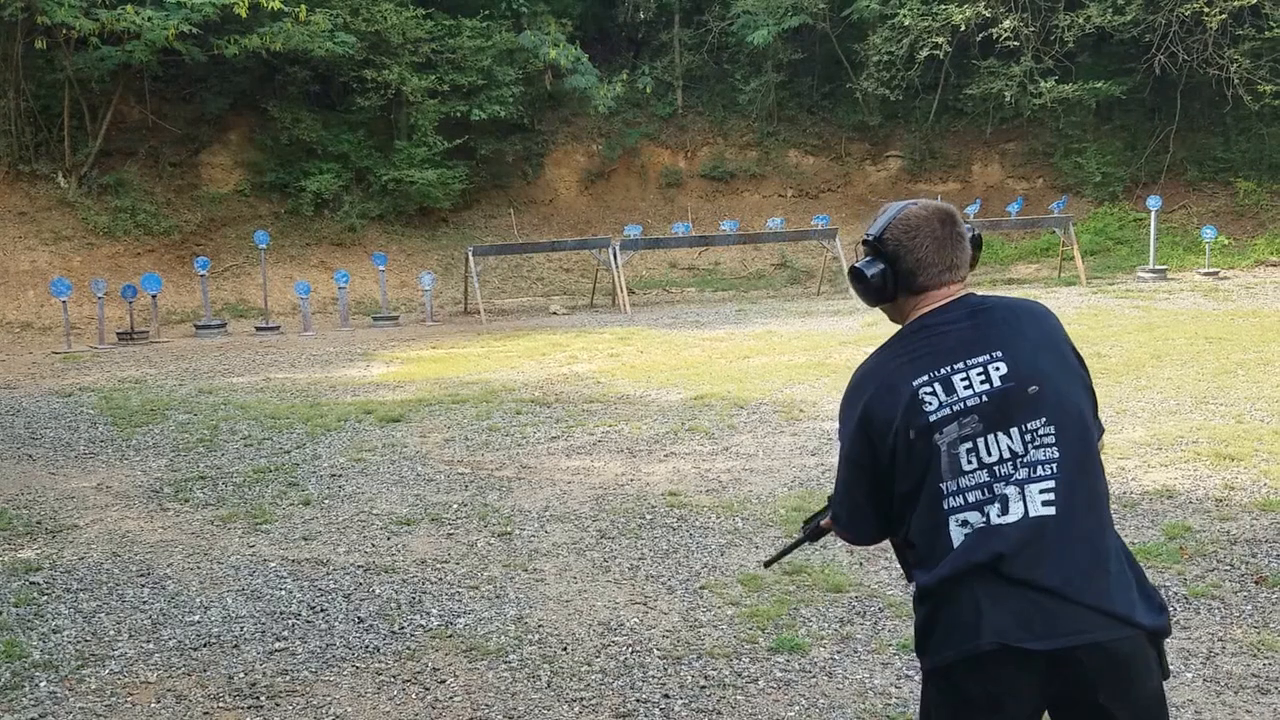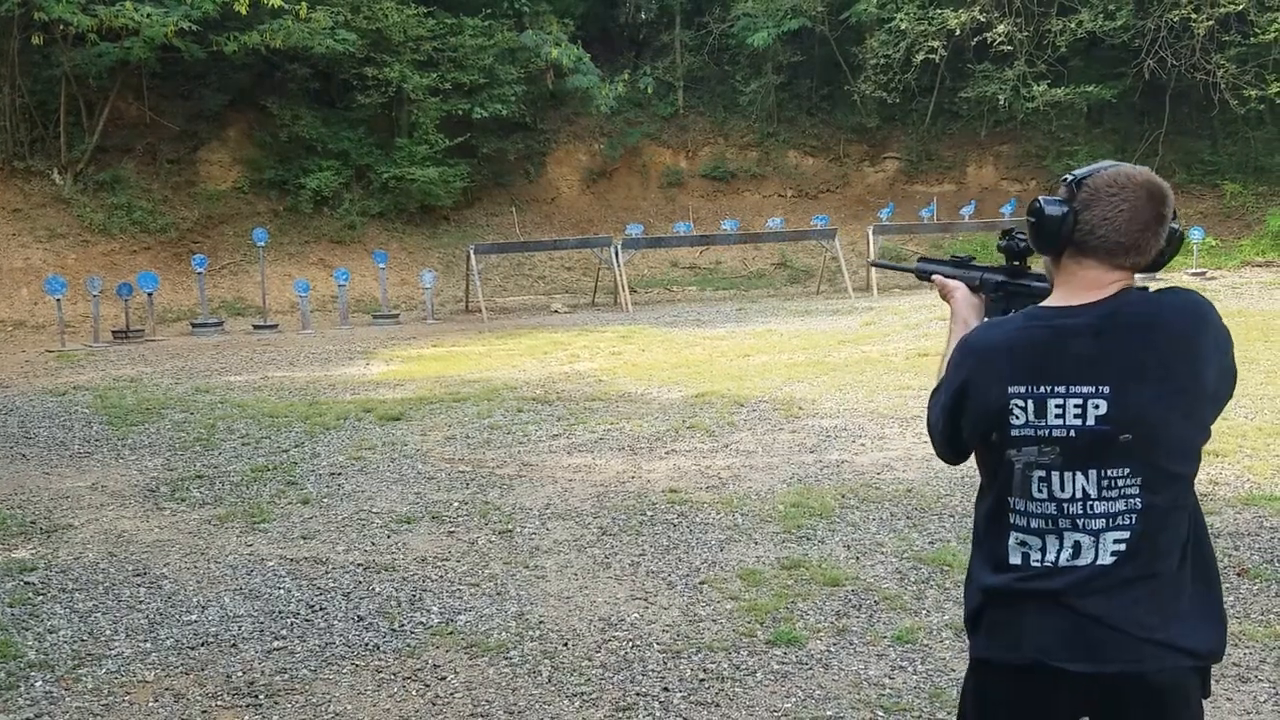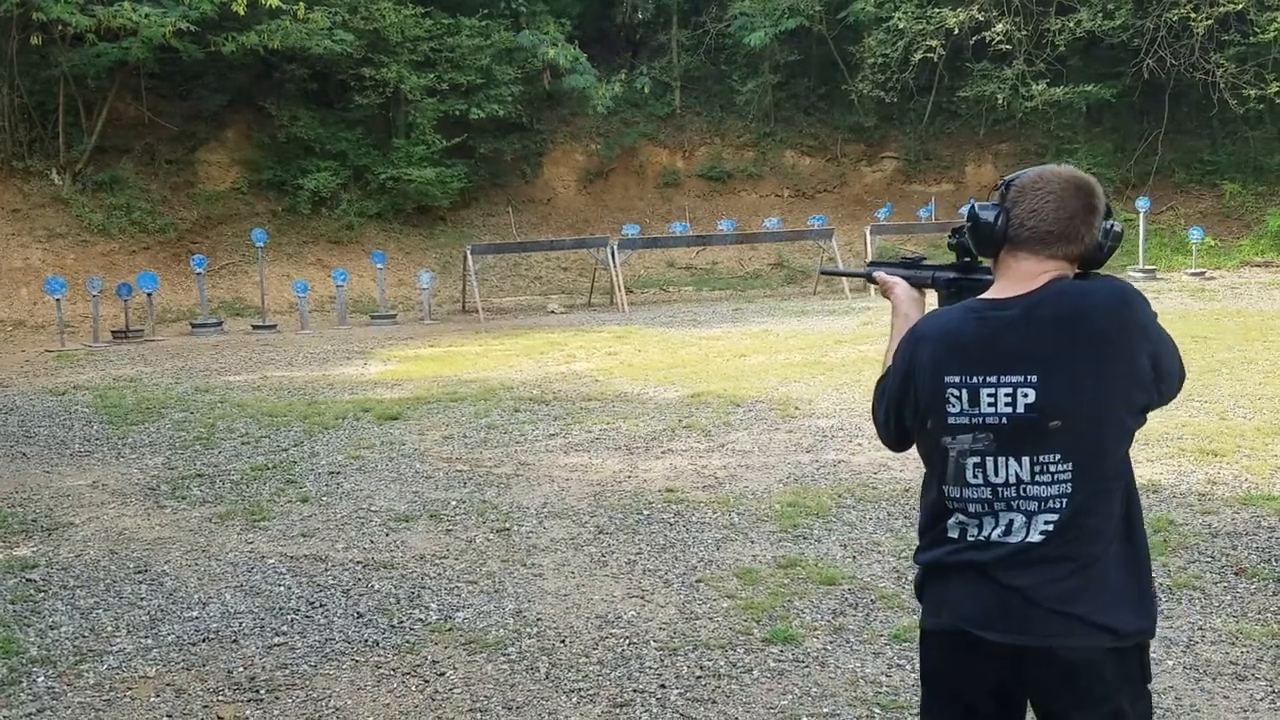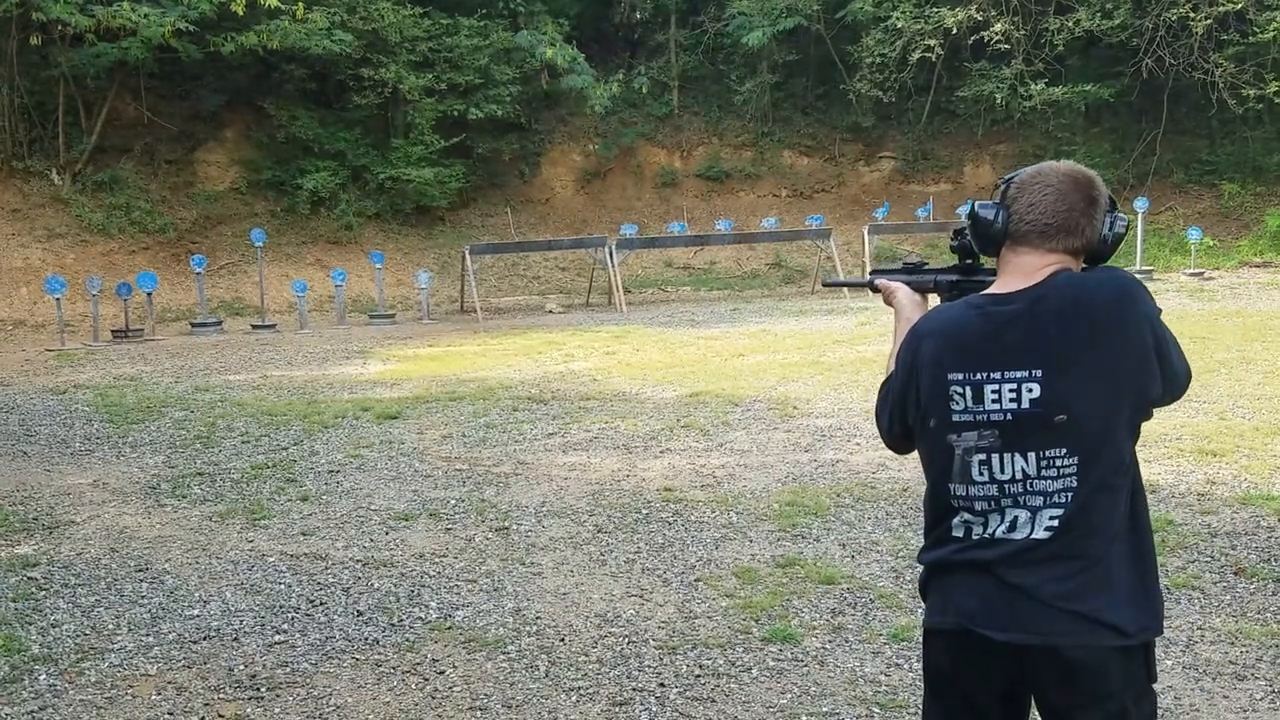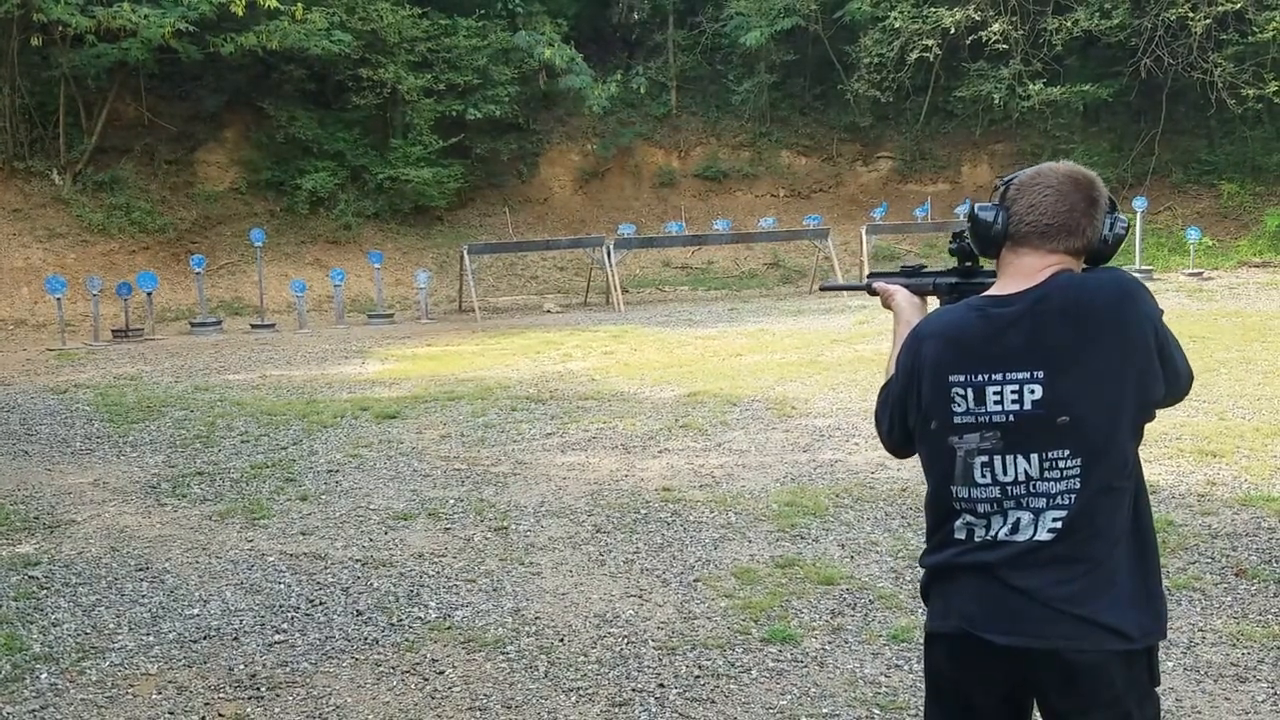
dt=1s
person 1, frame 1
left shoulder: (876, 384)
right shoulder: (1036, 323)
left elbow: (863, 528)
left wrist: (840, 521)
left hip: (973, 637)
right hip: (1101, 618)
person 1, frame 2
left shoulder: (988, 349)
right shoulder: (1187, 327)
left elbow: (950, 440)
left wrist: (964, 313)
left hip: (1019, 642)
right hip: (1153, 645)
person 1, frame 3
left shoulder: (933, 335)
right shoulder: (1113, 312)
left elbow: (893, 427)
right elbow: (1164, 381)
left hip: (961, 620)
right hip: (1087, 624)
person 1, frame 4
left shoulder: (935, 332)
right shoulder: (1115, 304)
left elbow: (897, 431)
right elbow: (1170, 382)
left hip: (965, 619)
right hip: (1092, 621)
person 1, frame 5
left shoulder: (936, 335)
right shoulder: (1117, 304)
left elbow: (897, 435)
right elbow: (1171, 384)
left hip: (968, 624)
right hip: (1096, 626)
